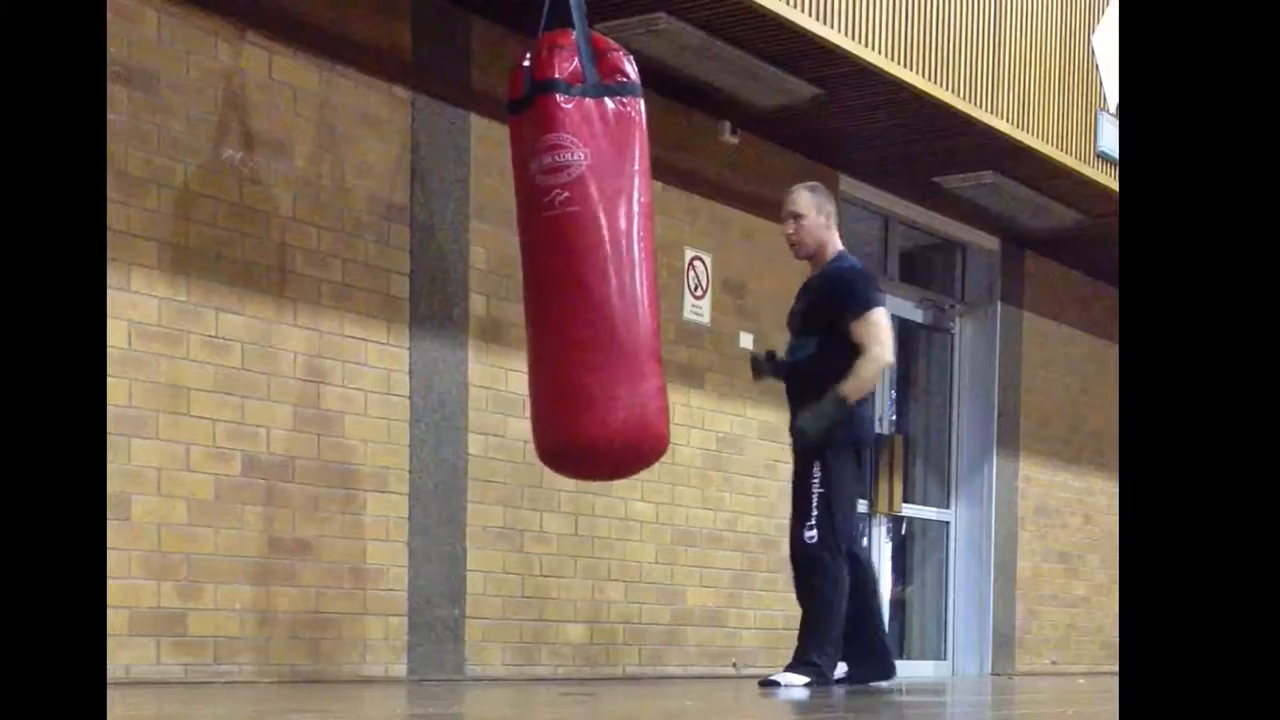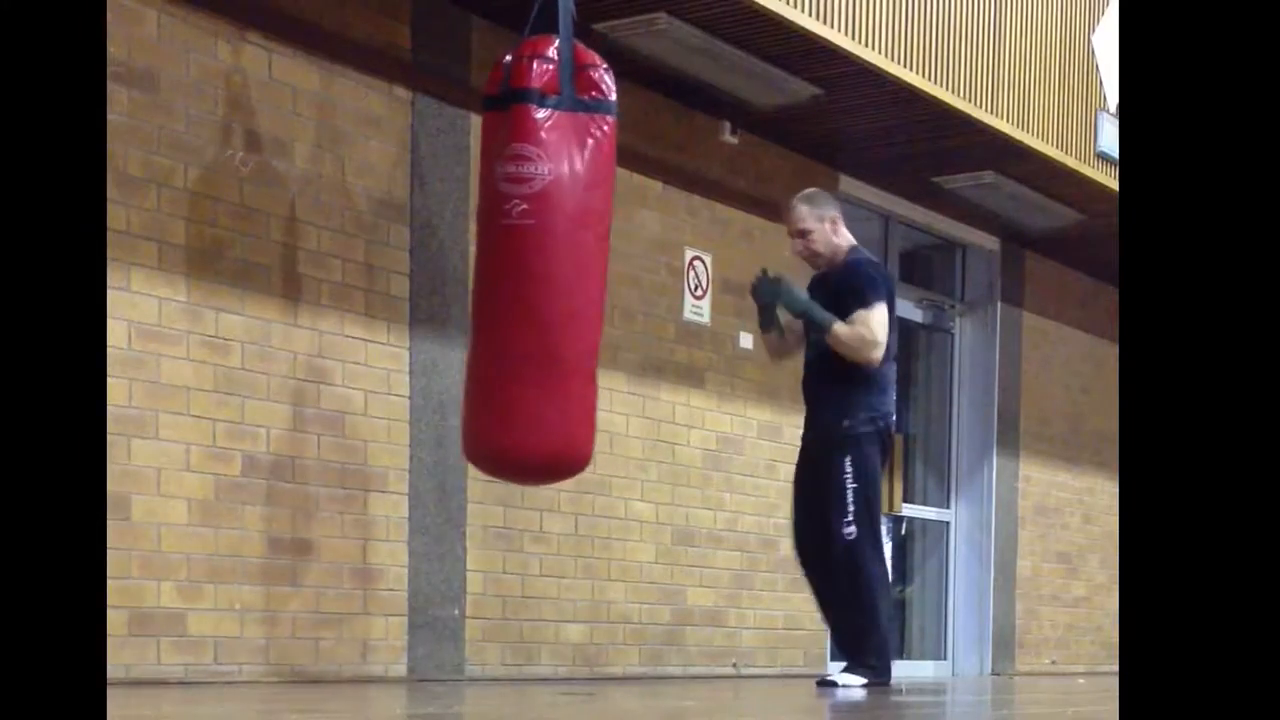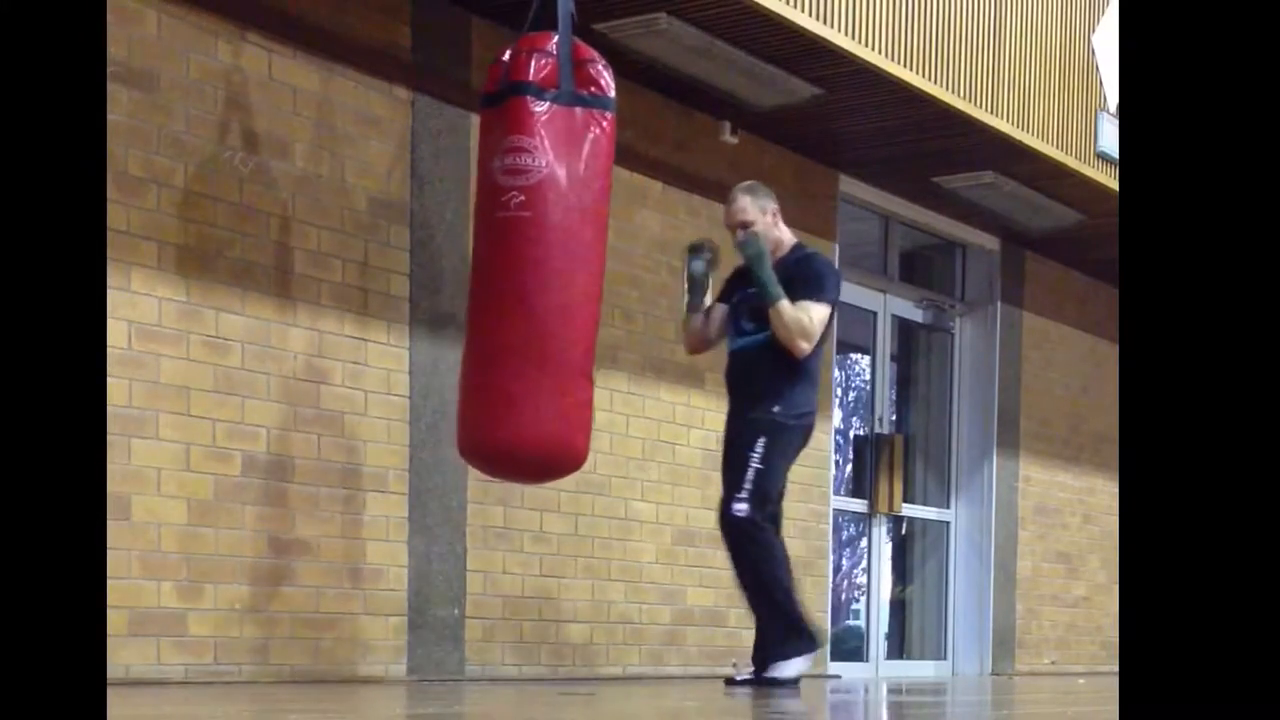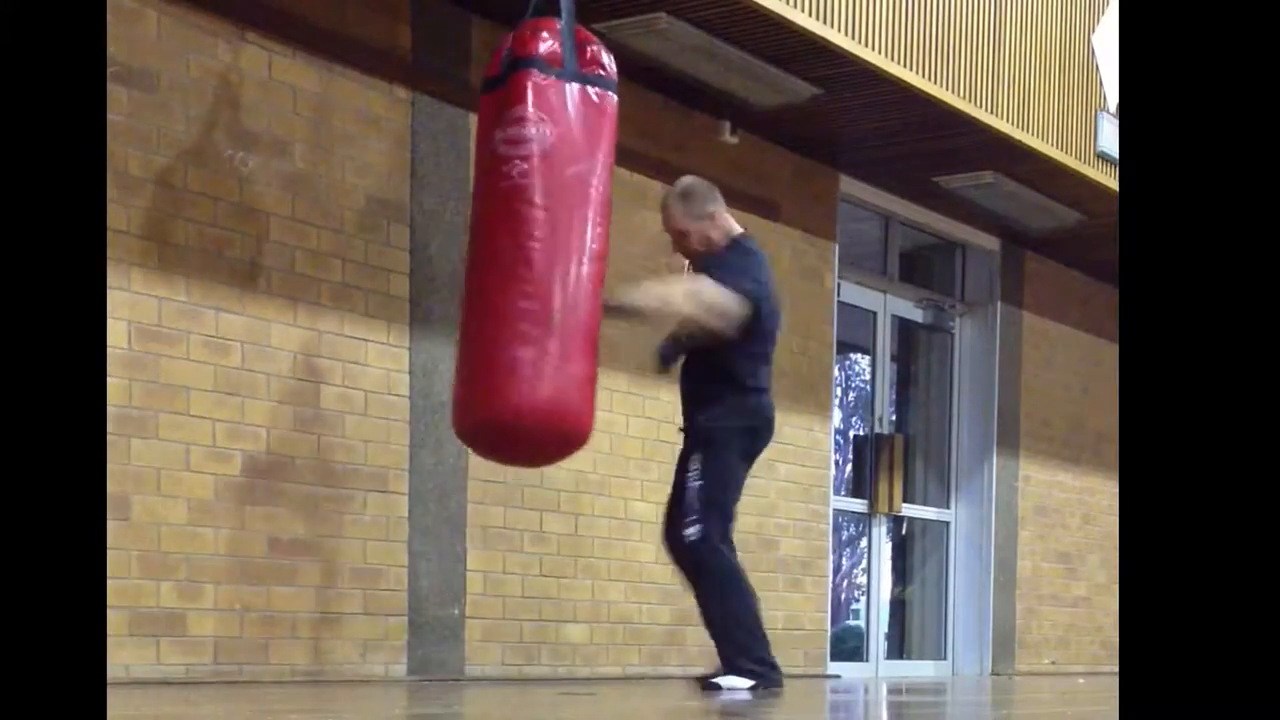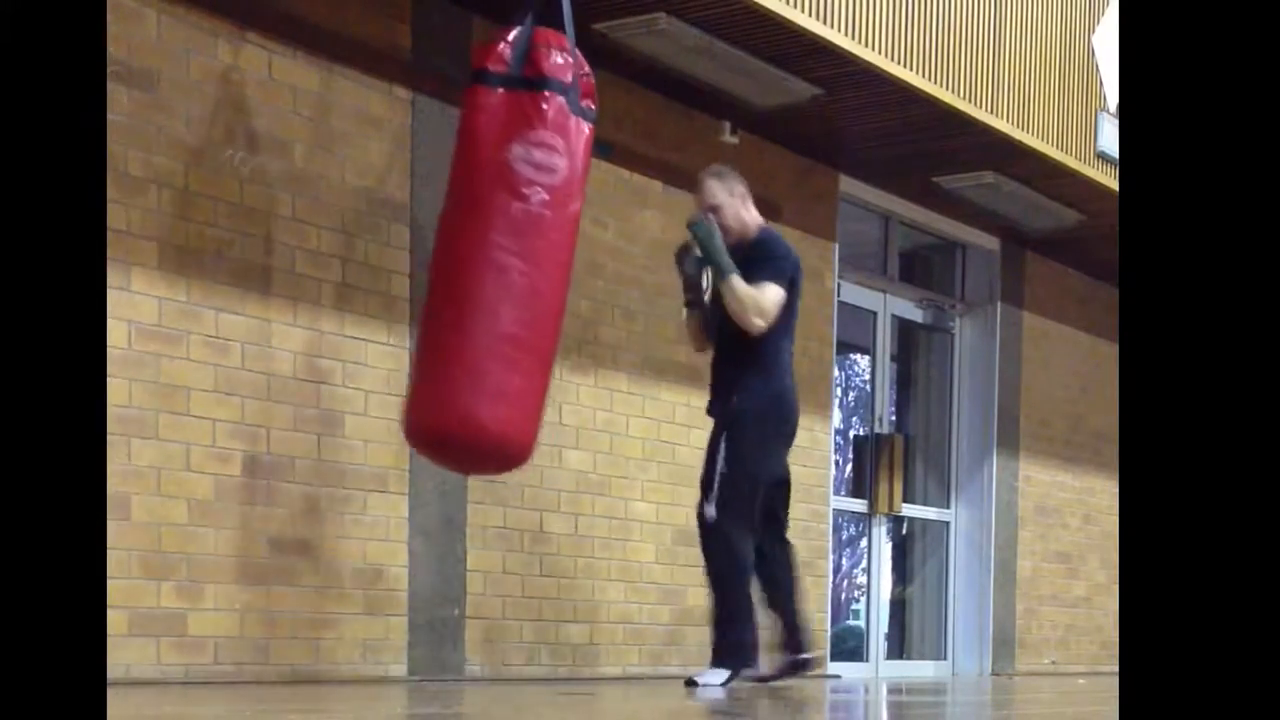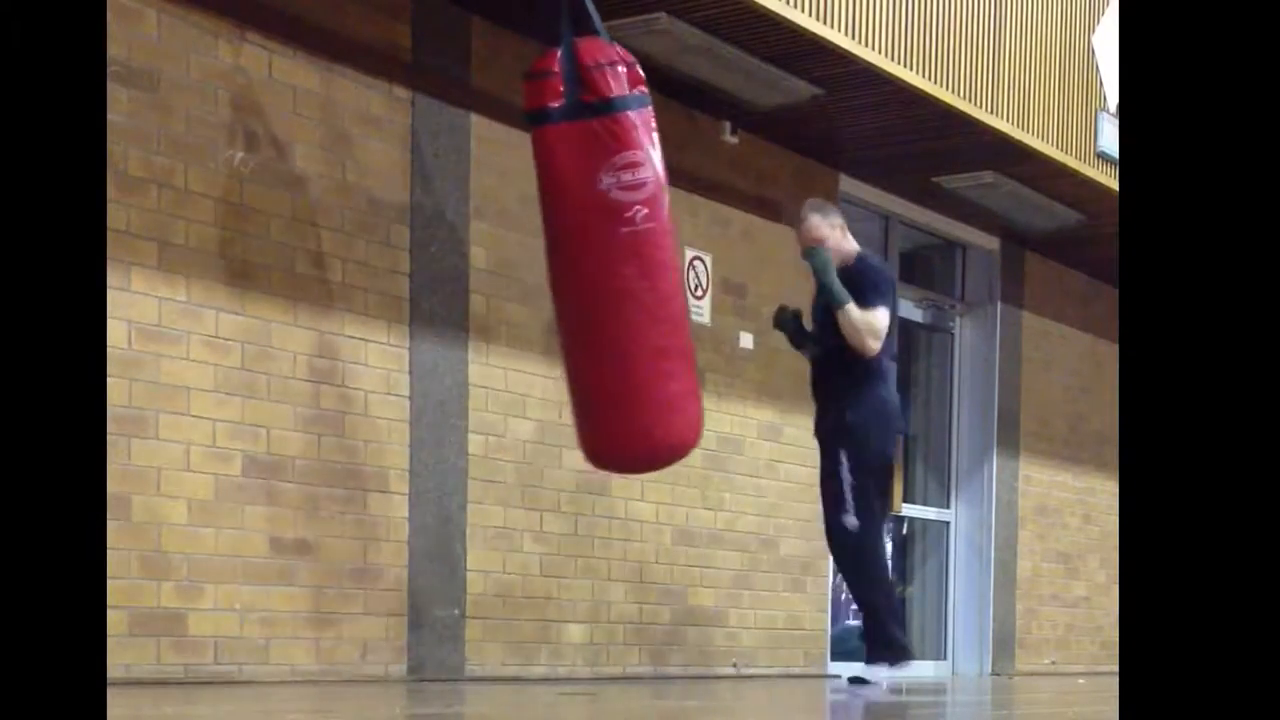
dt=0.7s
person 1, frame 1
left shoulder: (849, 278)
right shoulder: (810, 287)
left elbow: (880, 354)
left wrist: (826, 409)
right wrist: (778, 367)
left hip: (836, 433)
right hip: (821, 433)
left knee: (815, 546)
right knee: (837, 545)
left ankle: (814, 661)
right ankle: (869, 655)
person 1, frame 2
left shoulder: (864, 272)
right shoulder: (821, 282)
left elbow: (872, 349)
right elbow: (779, 348)
left wrist: (811, 313)
right wrist: (767, 307)
left hip: (856, 427)
right hip: (824, 426)
left knee: (853, 541)
right knee: (813, 543)
left ankle: (871, 661)
right ankle: (862, 653)
person 1, frame 3
left shoulder: (812, 268)
right shoulder: (740, 278)
left elbow: (802, 341)
right elbow: (696, 342)
left wrist: (765, 276)
right wrist: (697, 283)
left hip: (781, 414)
right hip: (745, 416)
left knee: (743, 519)
right knee: (757, 531)
left ankle: (794, 642)
right ankle: (776, 655)
person 1, frame 4
left shoulder: (740, 264)
right shoulder: (716, 263)
left elbow: (691, 304)
left wrist: (611, 295)
right wrist: (684, 343)
left hip: (727, 420)
right hip: (712, 418)
left knee: (699, 538)
right knee: (695, 536)
left ankle: (752, 665)
right ankle: (746, 652)
person 1, frame 5
left shoulder: (770, 251)
right shoulder: (731, 260)
left elbow: (757, 319)
right elbow: (702, 338)
left wrist: (719, 259)
right wrist: (691, 281)
left hip: (754, 405)
right hip: (763, 407)
left knee: (723, 525)
right knee: (763, 530)
left ankle: (734, 654)
right ankle: (795, 646)
person 1, frame 6
left shoulder: (871, 275)
right shoulder: (828, 282)
left elbow: (870, 342)
left wrist: (832, 286)
right wrist: (798, 336)
left hip: (863, 417)
right hip: (843, 418)
left knee: (853, 529)
right knee: (860, 529)
left ankle: (888, 644)
right ankle: (885, 643)
